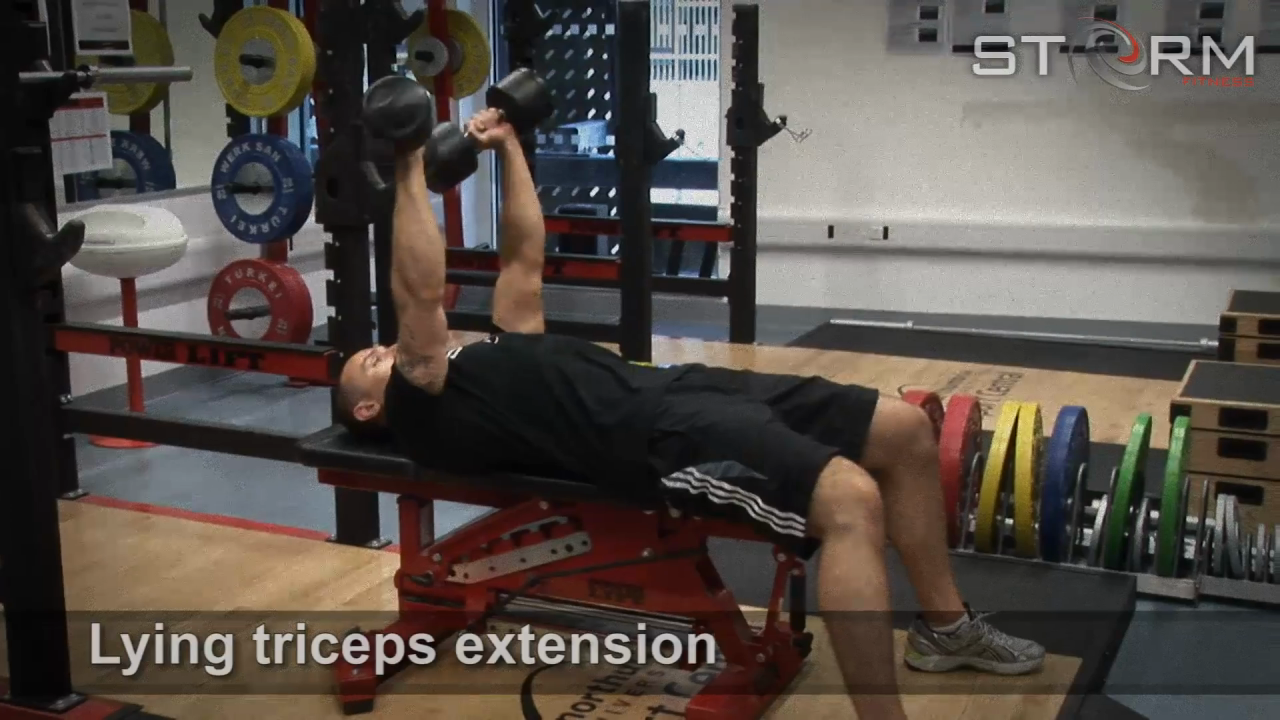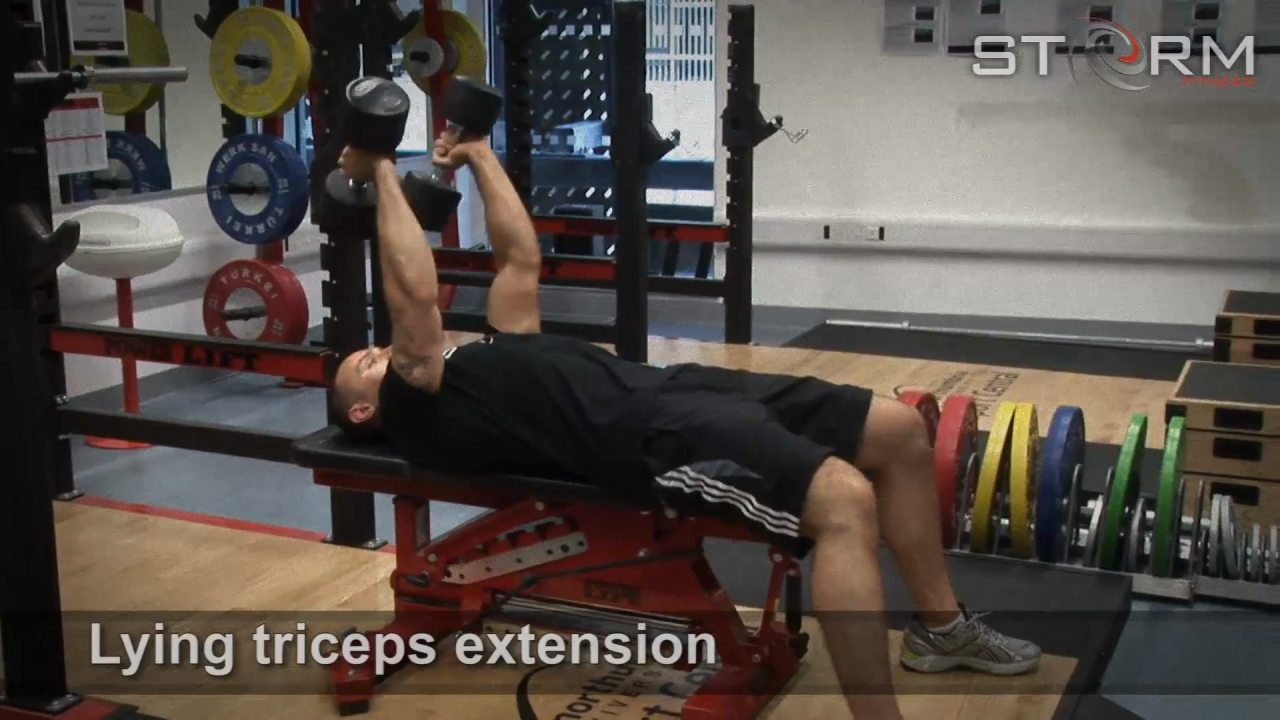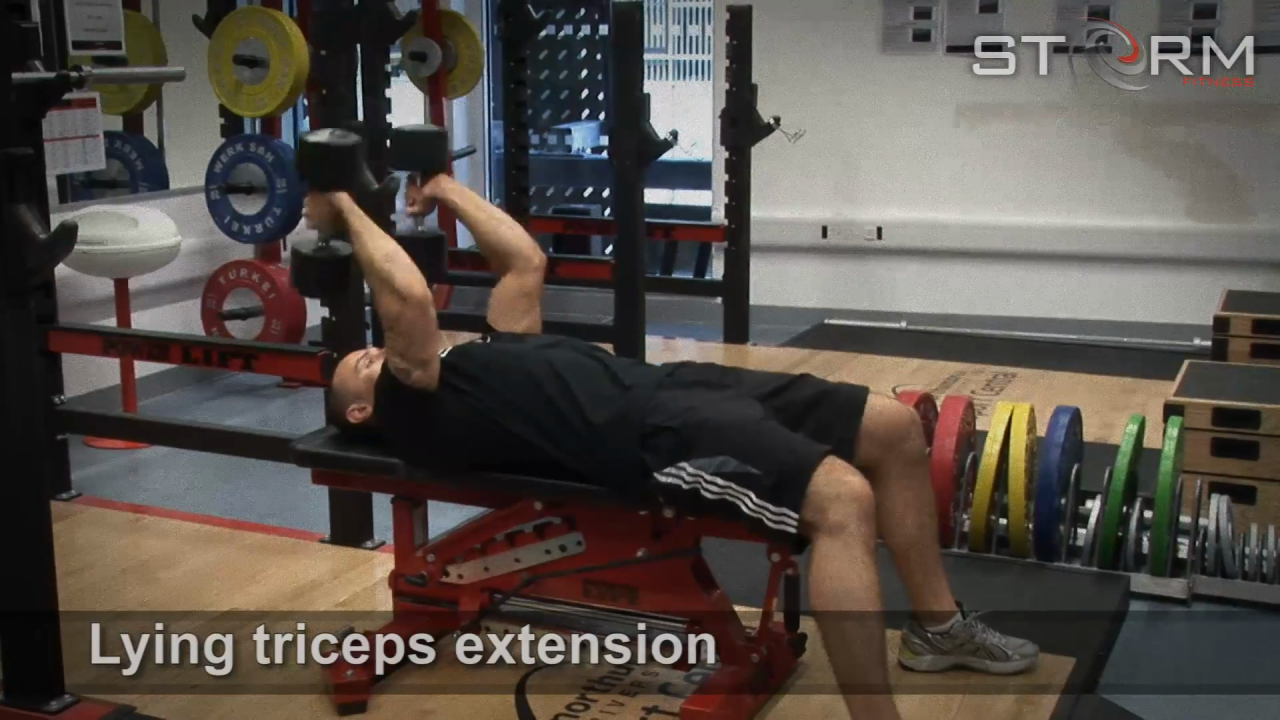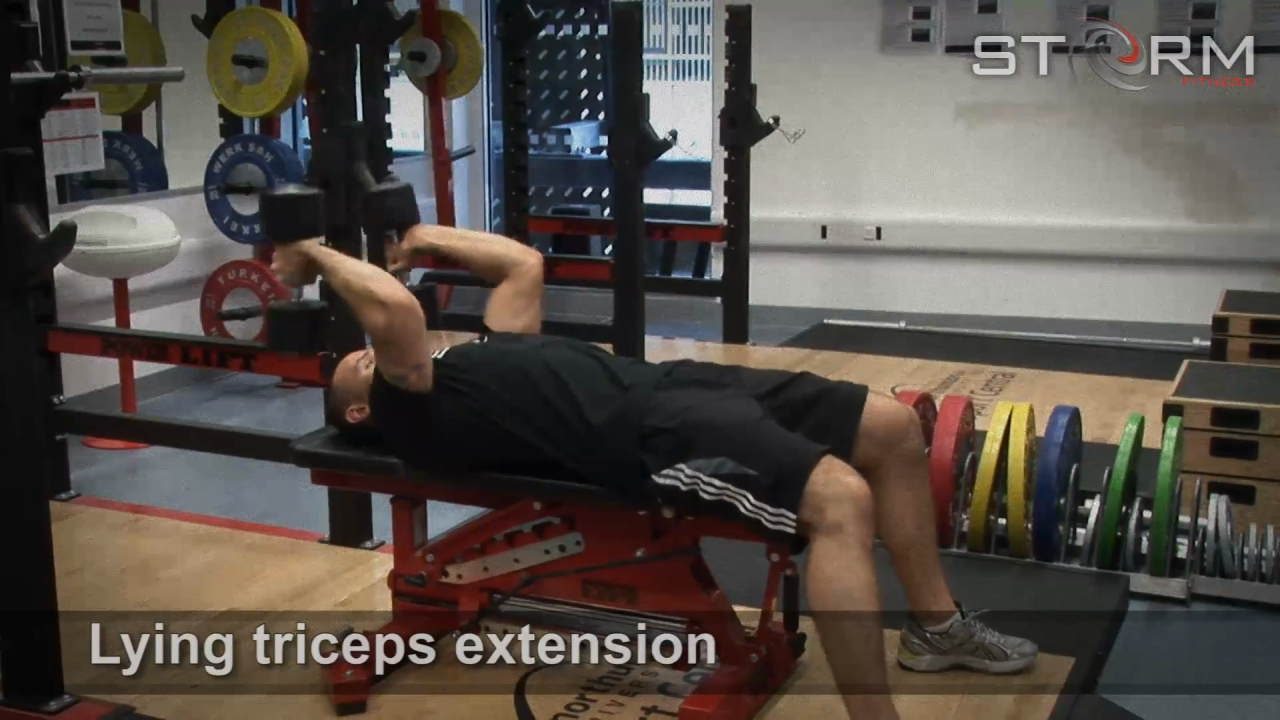
dt=0.4s
person 1, frame 1
left shoulder: (487, 356)
right shoulder: (429, 414)
left elbow: (523, 261)
right elbow: (421, 295)
left wrist: (509, 146)
right wrist: (409, 169)
left hip: (677, 387)
right hip: (657, 437)
left knee: (906, 431)
right knee: (851, 502)
left ankle: (946, 624)
person 1, frame 2
left shoulder: (478, 360)
right shoulder: (423, 414)
left elbow: (521, 261)
right elbow: (415, 295)
left wrist: (480, 157)
right wrist: (382, 174)
left hip: (673, 384)
right hip: (652, 435)
left knee: (899, 430)
right knee: (845, 500)
left ankle: (941, 624)
person 1, frame 3
left shoulder: (477, 357)
right shoulder: (415, 413)
left elbow: (525, 264)
right elbow: (409, 299)
left wrist: (448, 190)
right wrist: (346, 212)
left hip: (669, 383)
right hip: (648, 433)
left knee: (895, 429)
right knee: (843, 500)
left ankle: (938, 623)
person 1, frame 4
left shoulder: (470, 361)
right shoulder: (412, 415)
left elbow: (524, 267)
right elbow: (395, 310)
left wrist: (426, 235)
right wrist: (316, 256)
left hip: (663, 383)
right hip: (644, 434)
left knee: (894, 428)
right knee: (842, 501)
left ankle: (936, 624)
